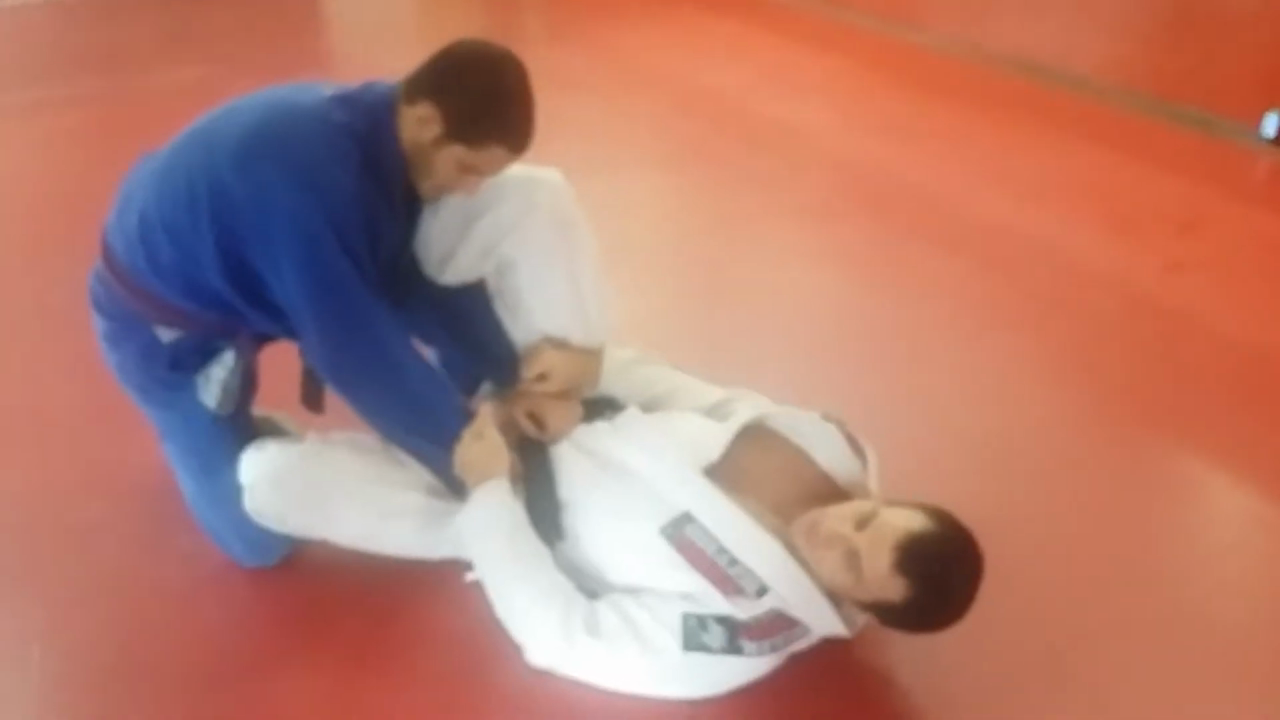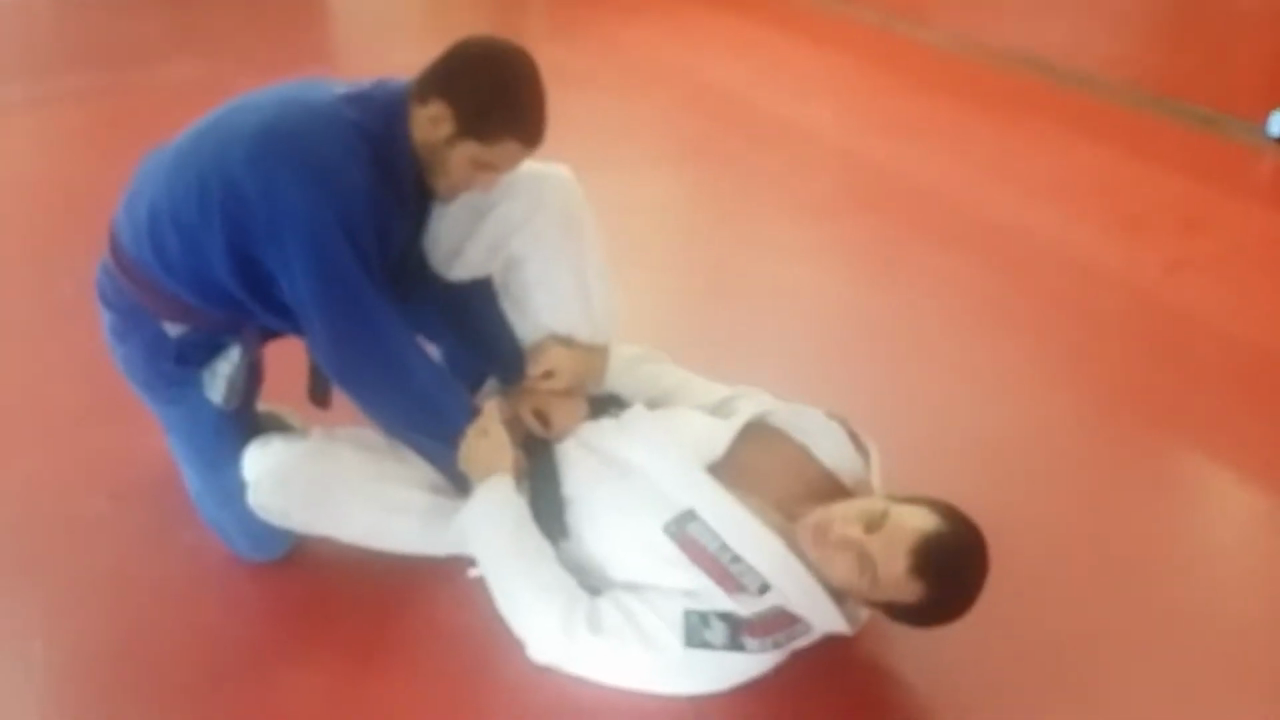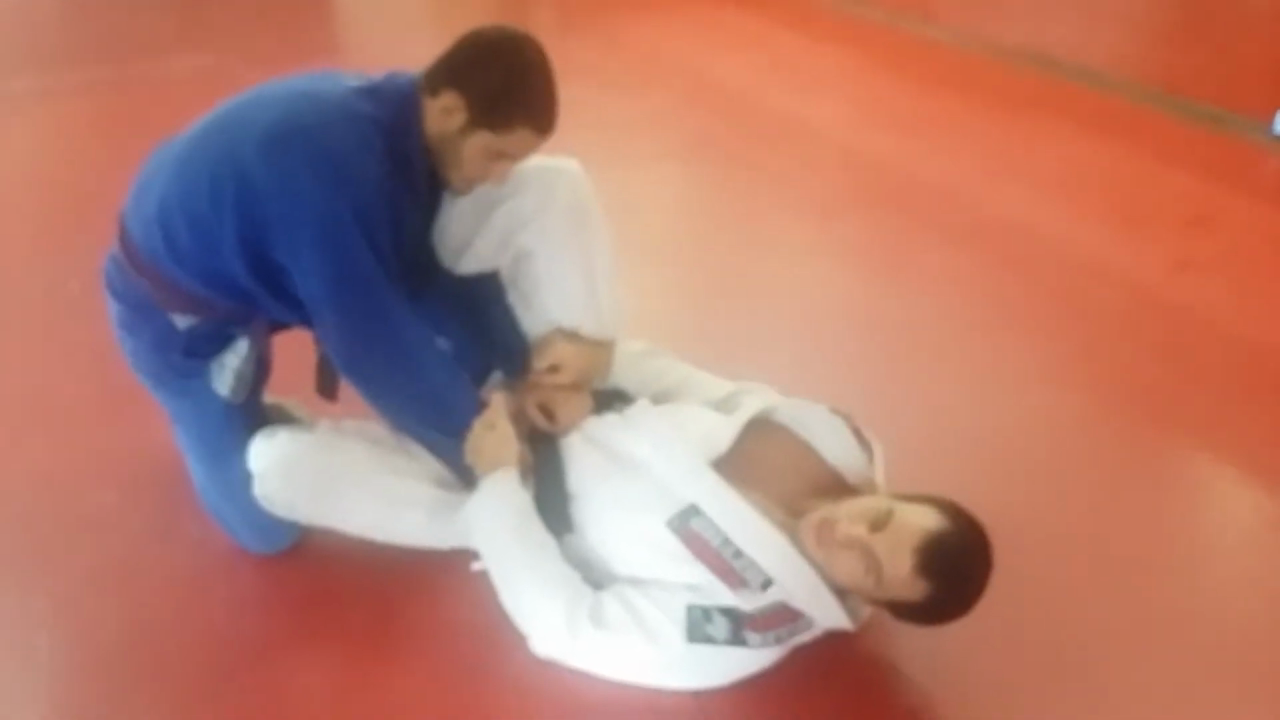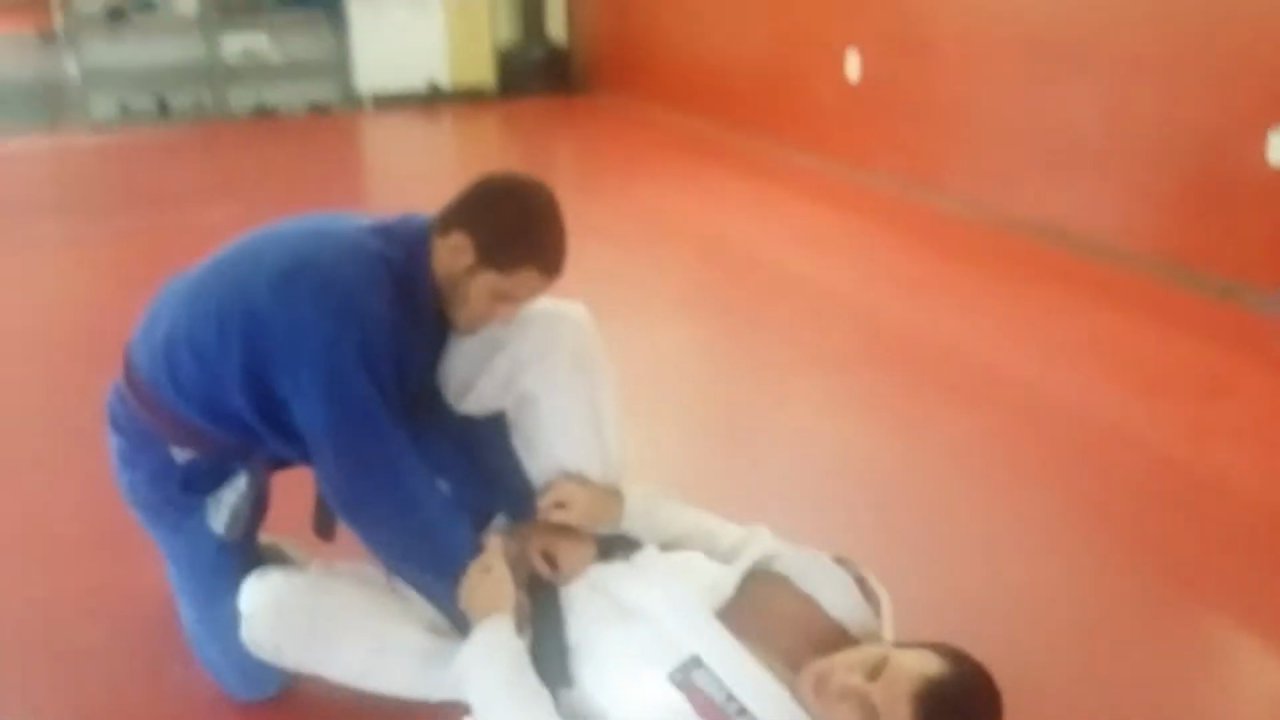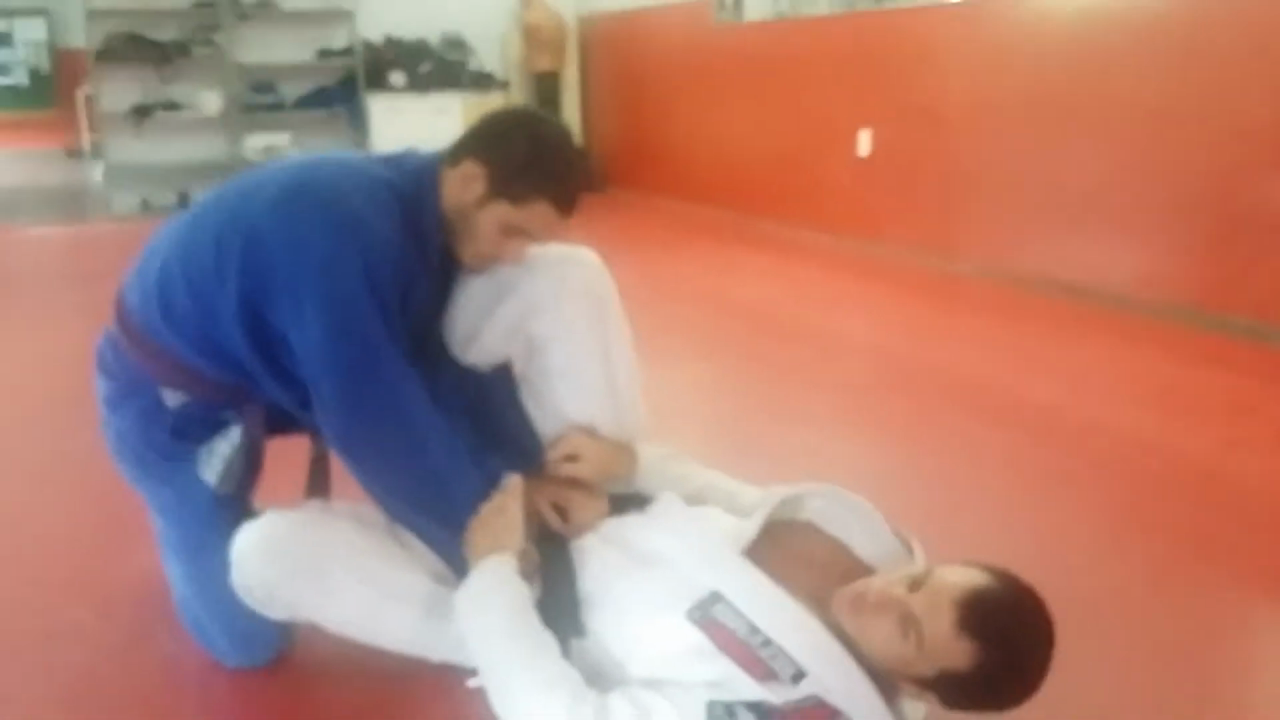
dt=1s
person 1, frame 1
left shoulder: (732, 639)
right shoulder: (833, 455)
left elbow: (561, 635)
right elbow: (710, 406)
left wrist: (487, 495)
left hip: (522, 509)
left knee: (271, 479)
left ankle: (252, 436)
person 1, frame 2
left shoulder: (736, 636)
right shoulder: (836, 452)
left elbow: (562, 631)
right elbow: (706, 399)
left wrist: (491, 491)
left hip: (522, 505)
right hip: (567, 397)
left knee: (274, 474)
left ankle: (262, 430)
person 1, frame 3
left shoulder: (739, 632)
right shoulder: (840, 448)
left elbow: (565, 626)
right elbow: (721, 397)
left wrist: (496, 484)
left hip: (523, 498)
left knee: (277, 465)
left ankle: (264, 423)
person 1, frame 4
right shoulder: (848, 601)
right elbow: (744, 550)
left wrist: (490, 634)
right wrist: (620, 509)
right hip: (609, 563)
left knee: (267, 608)
right knee: (553, 328)
person 1, frame 5
right shoulder: (866, 539)
left wrist: (491, 572)
right wrist: (631, 464)
left hip: (532, 604)
right hip: (601, 514)
left knee: (264, 555)
person 2, frame 1
left shoulder: (380, 127)
right shoulder: (306, 174)
left elbow: (423, 276)
right elbow: (357, 348)
left wrist: (507, 378)
left hip: (240, 282)
right hip: (163, 318)
right knee: (260, 539)
right ankle: (196, 427)
person 2, frame 2
left shoulder: (389, 127)
right shoulder: (320, 172)
left elbow: (425, 274)
right elbow: (364, 346)
left wrist: (513, 372)
left hip: (247, 272)
right hip: (169, 312)
right knee: (262, 535)
right ankle: (204, 422)
person 2, frame 3
left shoulder: (397, 120)
right shoulder: (332, 166)
left elbow: (432, 270)
right elbow: (375, 342)
left wrist: (521, 361)
left hip: (257, 267)
right hip: (178, 303)
right knee: (269, 526)
right ankle: (213, 416)
person 2, frame 4
left shoulder: (406, 263)
right shoulder: (340, 302)
left elbow: (440, 413)
right elbow: (375, 481)
left wrist: (524, 515)
left hip: (262, 404)
right hip: (179, 437)
right knee: (254, 672)
right ankle: (206, 556)
person 2, frame 5
left shoulder: (418, 211)
right shoulder: (348, 231)
left elbow: (452, 369)
right elbow: (375, 422)
left wrist: (531, 472)
left hip: (265, 361)
right hip: (170, 388)
right knee: (247, 640)
right ankle: (200, 526)
